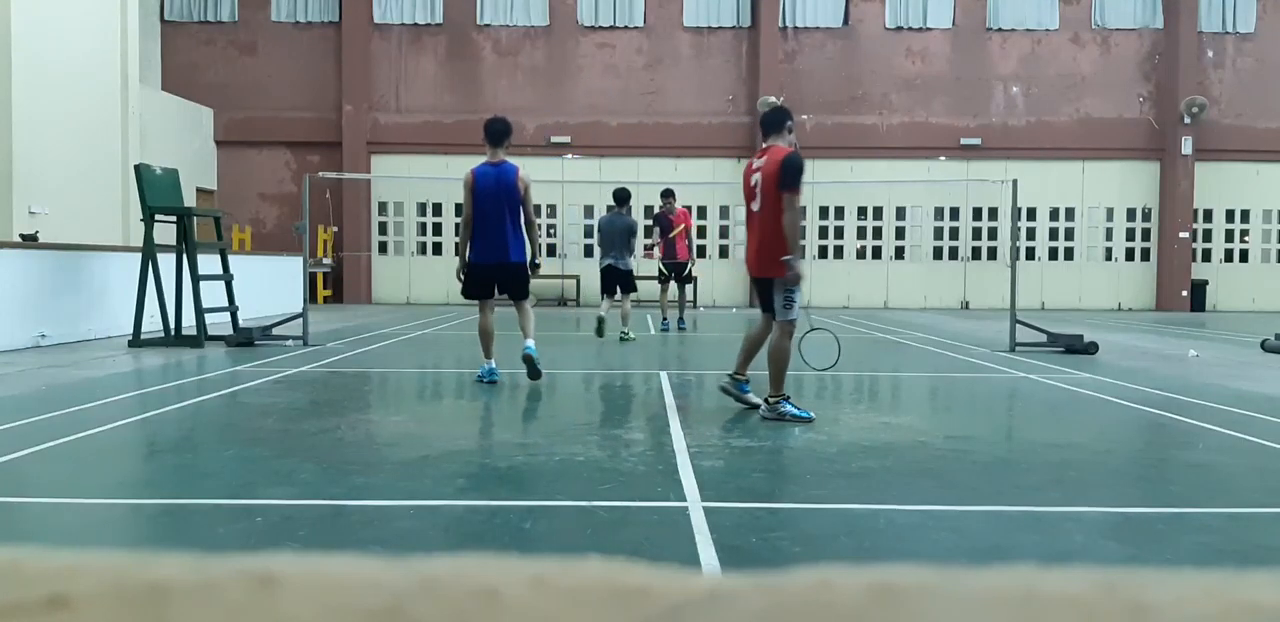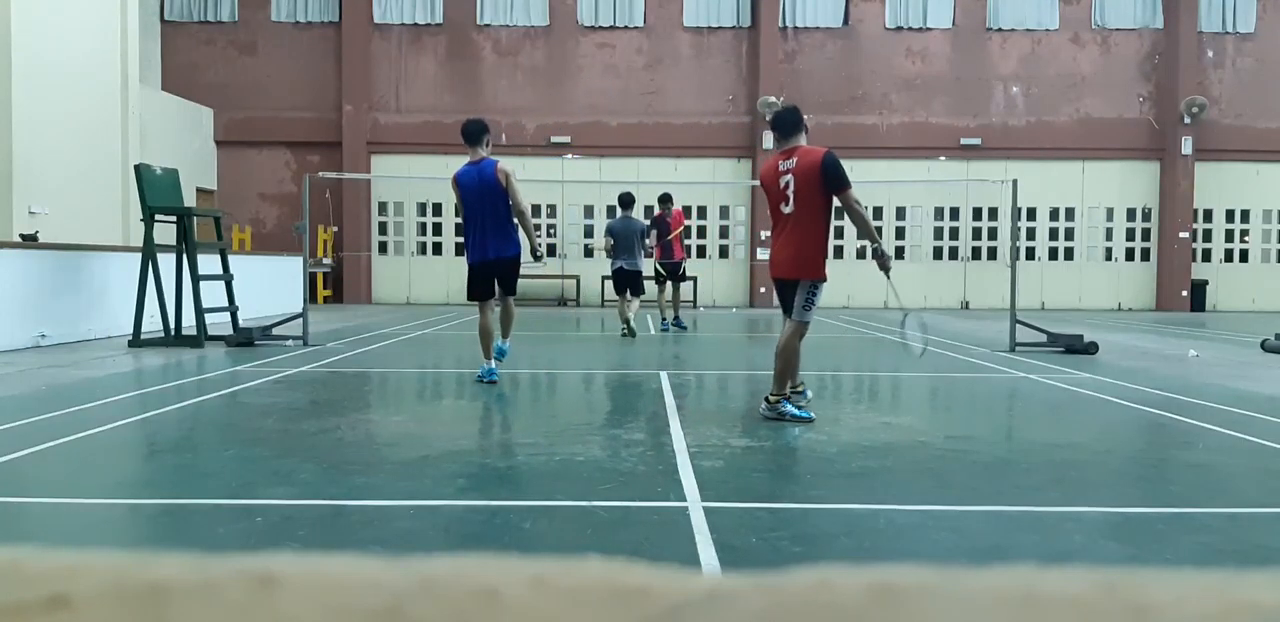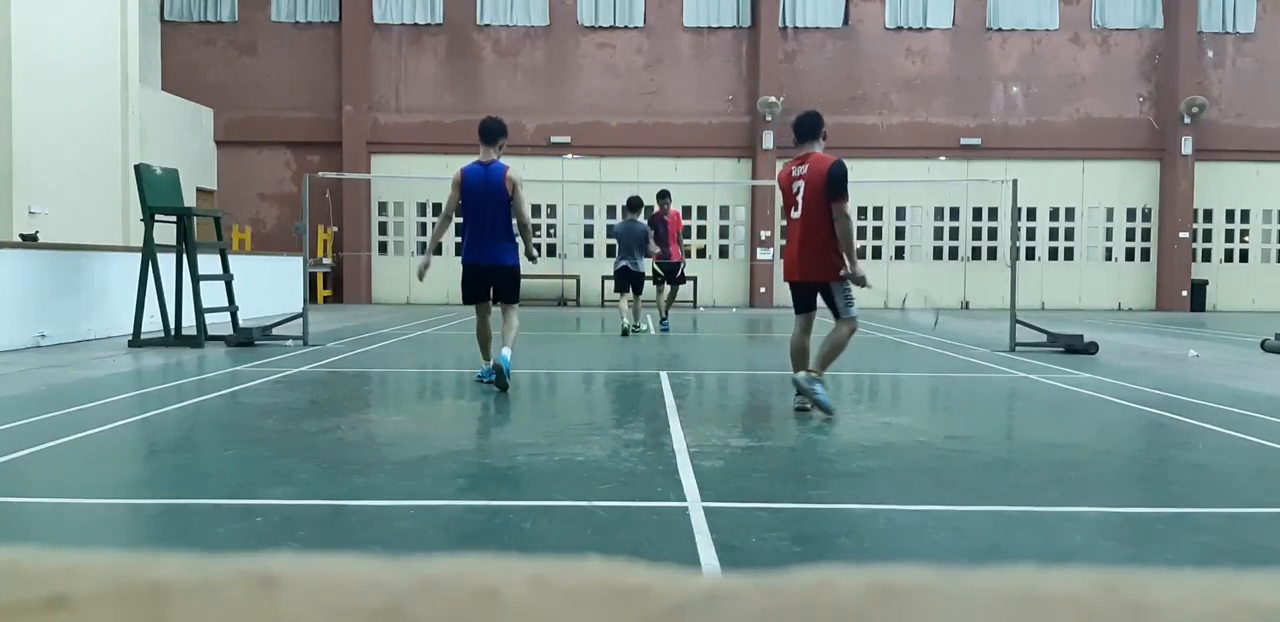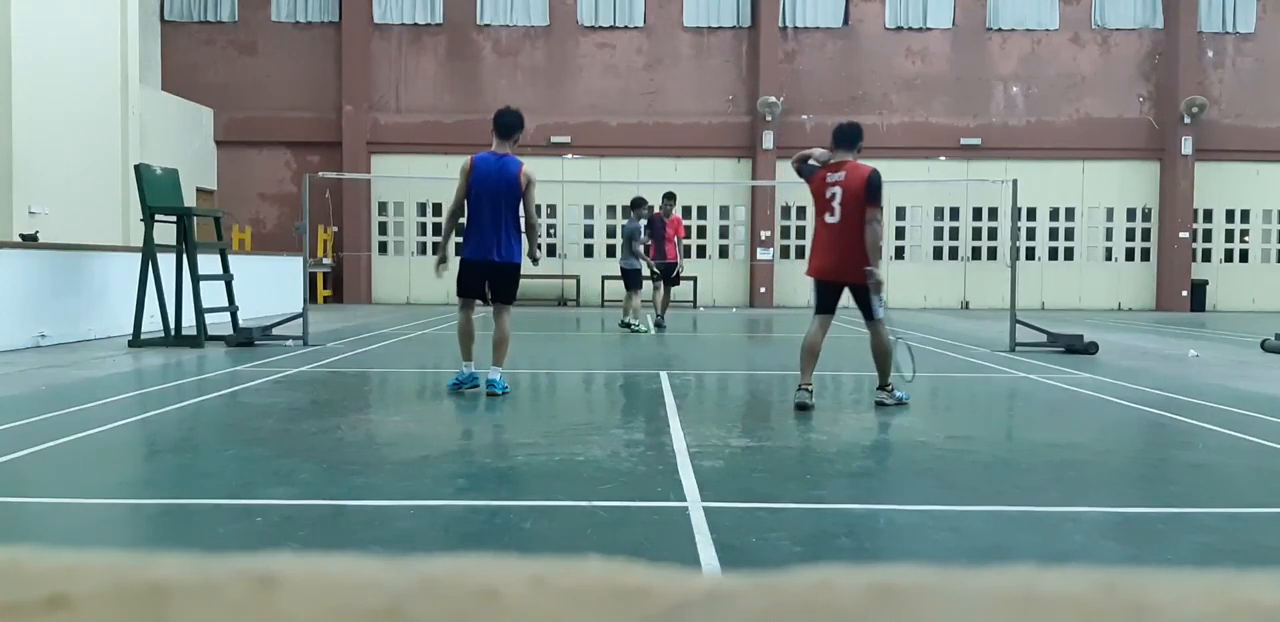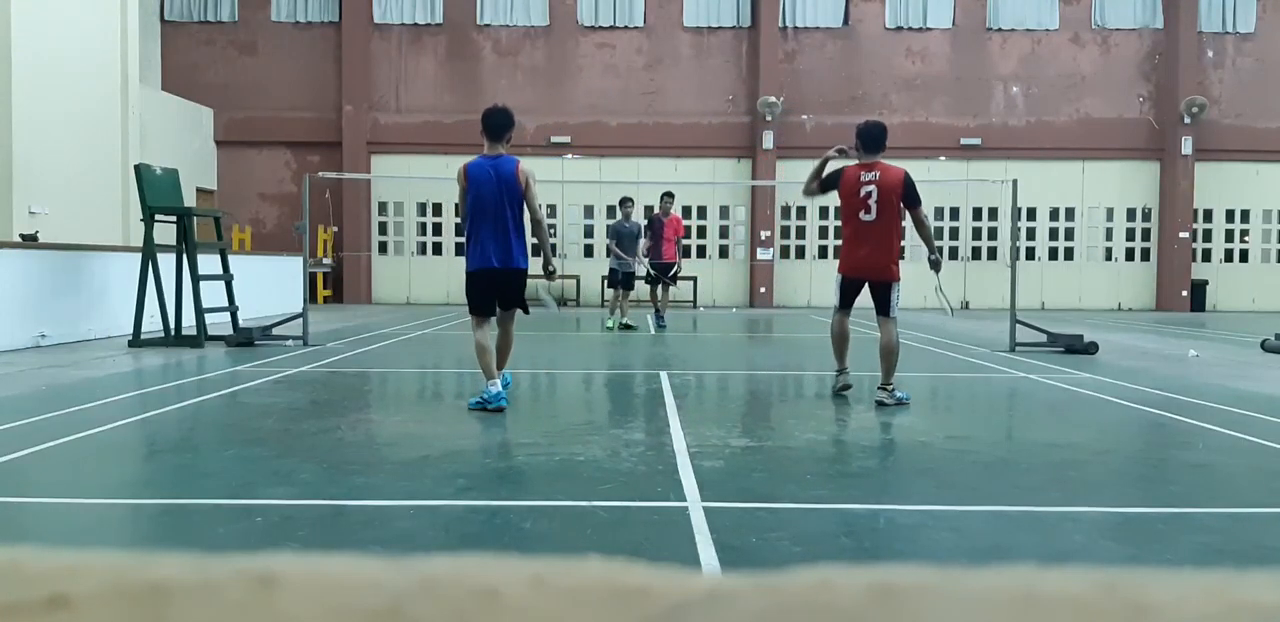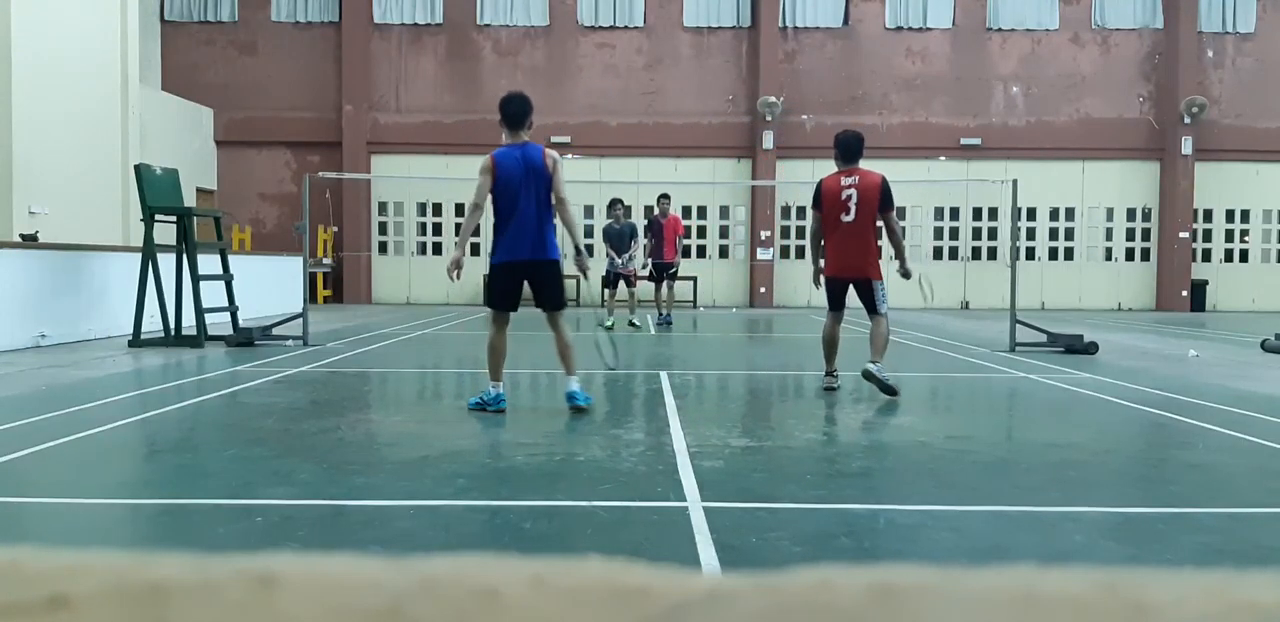
dt=0.4s
person 1, frame 1
left shoulder: (753, 163)
right shoulder: (790, 158)
right elbow: (791, 209)
right wrist: (794, 257)
left hip: (758, 258)
right hip: (777, 259)
left knee: (768, 321)
right knee: (785, 326)
left ankle: (736, 378)
right ankle: (776, 400)
person 1, frame 2
left shoulder: (767, 169)
right shoulder: (823, 159)
right elbow: (852, 206)
right wrist: (877, 246)
left hip: (779, 260)
right hip: (808, 261)
left knee: (791, 324)
right knee: (797, 327)
left ankle: (794, 389)
right ankle: (775, 400)
person 1, frame 3
left shoulder: (785, 172)
right shoulder: (832, 166)
right elbow: (841, 218)
right wrist: (853, 262)
left hip: (795, 263)
right hip: (826, 263)
left knee: (803, 324)
right knee: (847, 323)
left ankle: (803, 392)
right ankle: (812, 375)
person 1, frame 4
left shoulder: (817, 173)
right shoulder: (869, 175)
left elbow: (796, 162)
right elbow: (873, 223)
left wrist: (813, 153)
right wrist: (874, 266)
left hip: (823, 266)
right hip: (857, 267)
left knee: (819, 325)
right knee: (876, 325)
left ankle: (804, 387)
right ankle: (885, 389)
person 1, frame 5
left shoulder: (843, 175)
right shoulder: (900, 177)
left elbow: (808, 190)
right elbow: (920, 219)
left wrist: (825, 159)
right wrist: (932, 252)
left hip: (851, 264)
right hip: (885, 265)
left knee: (841, 314)
right knee: (887, 323)
left ankle: (842, 371)
right ankle: (886, 388)
person 1, frame 6
left shoulder: (824, 185)
right shoulder: (878, 182)
left elbow: (816, 229)
right elbow: (892, 226)
left wrist: (816, 263)
right wrist: (903, 260)
left hip: (834, 266)
right hip: (867, 265)
left knee: (834, 318)
right knee: (879, 317)
left ankle: (830, 374)
right ankle: (875, 364)
person 2, frame 1
left shoulder: (472, 177)
right shoulder: (520, 176)
left elbow: (467, 221)
right elbow: (530, 221)
left wrist: (461, 258)
right wrist: (535, 255)
left hip: (481, 257)
right hip: (514, 256)
left knee: (485, 310)
right knee: (523, 304)
left ankle: (489, 367)
right ankle: (529, 345)
person 2, frame 2
left shoulder: (458, 178)
right shoulder: (501, 169)
right elbow: (520, 210)
right wrist: (534, 243)
left hip: (478, 253)
right hip: (507, 250)
left knee: (485, 309)
right knee: (507, 298)
left ankle: (489, 367)
right ankle: (503, 345)
person 2, frame 3
left shoulder: (462, 175)
right shoulder: (510, 175)
left elbow: (447, 216)
right elbow: (523, 219)
left wrist: (428, 253)
right wrist: (530, 248)
left hip: (473, 258)
right hip: (505, 257)
left knee: (482, 312)
right knee: (510, 310)
left ankle: (487, 367)
right ankle: (504, 355)
person 2, frame 4
left shoulder: (471, 164)
right shoulder: (524, 172)
left elbow: (456, 210)
right elbow: (531, 219)
left wrist: (443, 247)
right wrist: (533, 249)
left hip: (474, 253)
right hip: (507, 255)
left knee: (466, 309)
right knee: (501, 314)
left ankle: (467, 370)
right ankle: (494, 376)
person 2, frame 5
left shoulder: (466, 171)
right shoulder: (522, 170)
left elbow: (464, 218)
right elbow: (537, 218)
right wrist: (547, 258)
left hip: (480, 262)
right hip: (514, 261)
left knee: (481, 325)
right knee: (506, 320)
left ankle: (494, 389)
right ankle: (499, 377)
person 2, frame 6
left shoulder: (492, 162)
right shoulder: (549, 158)
left elbow: (477, 207)
right elbow: (561, 202)
left wrist: (459, 248)
right wrist: (578, 246)
left hip: (505, 256)
right hip: (544, 255)
left knee: (499, 323)
right knee: (556, 322)
left ankle: (495, 392)
right ankle: (573, 388)
